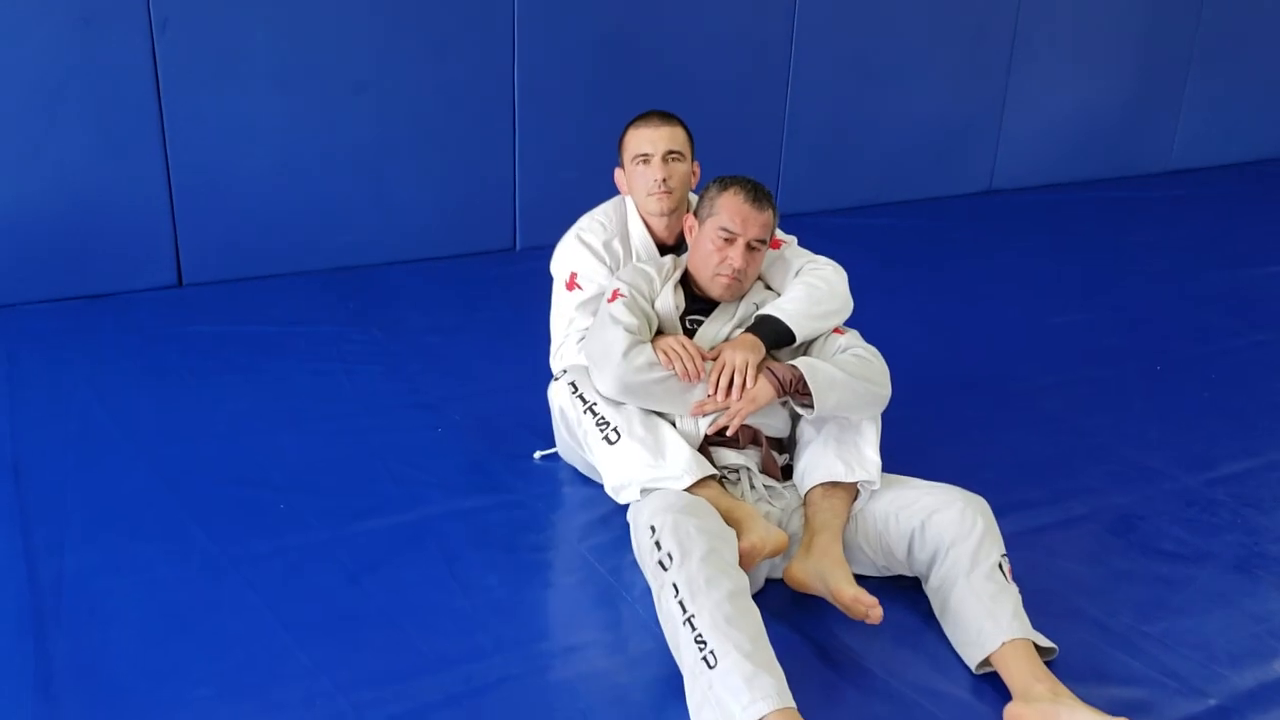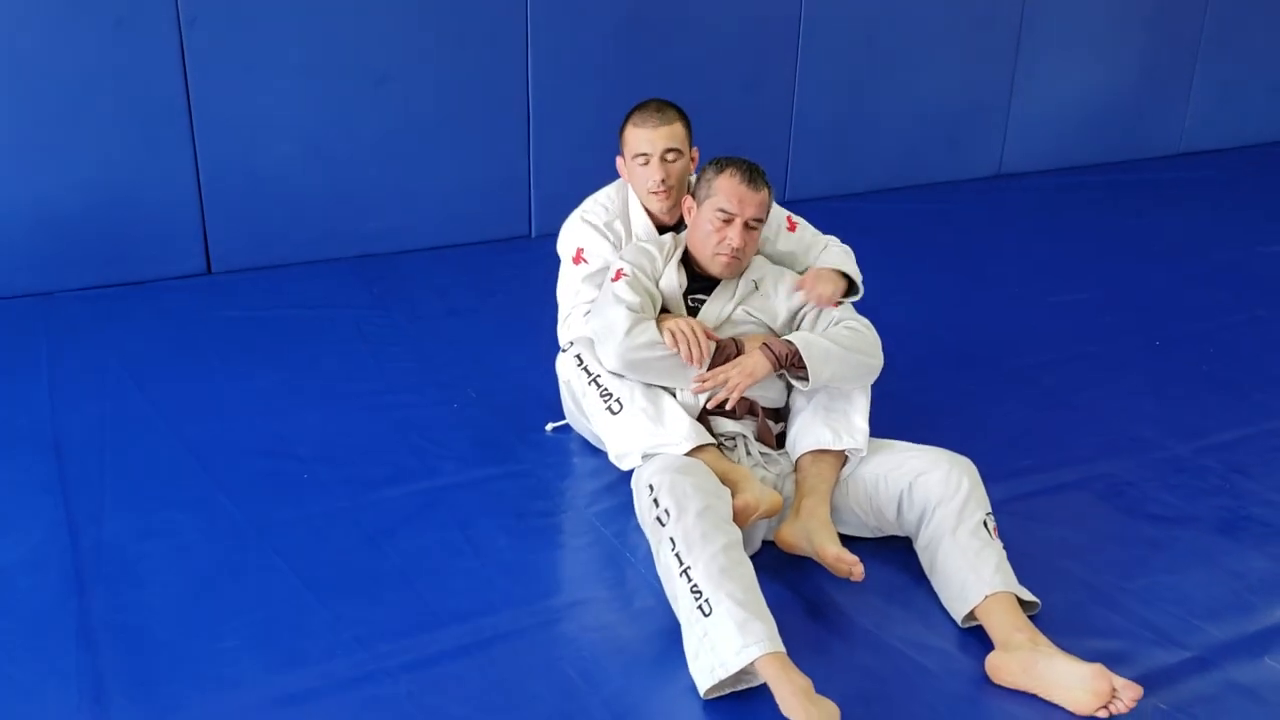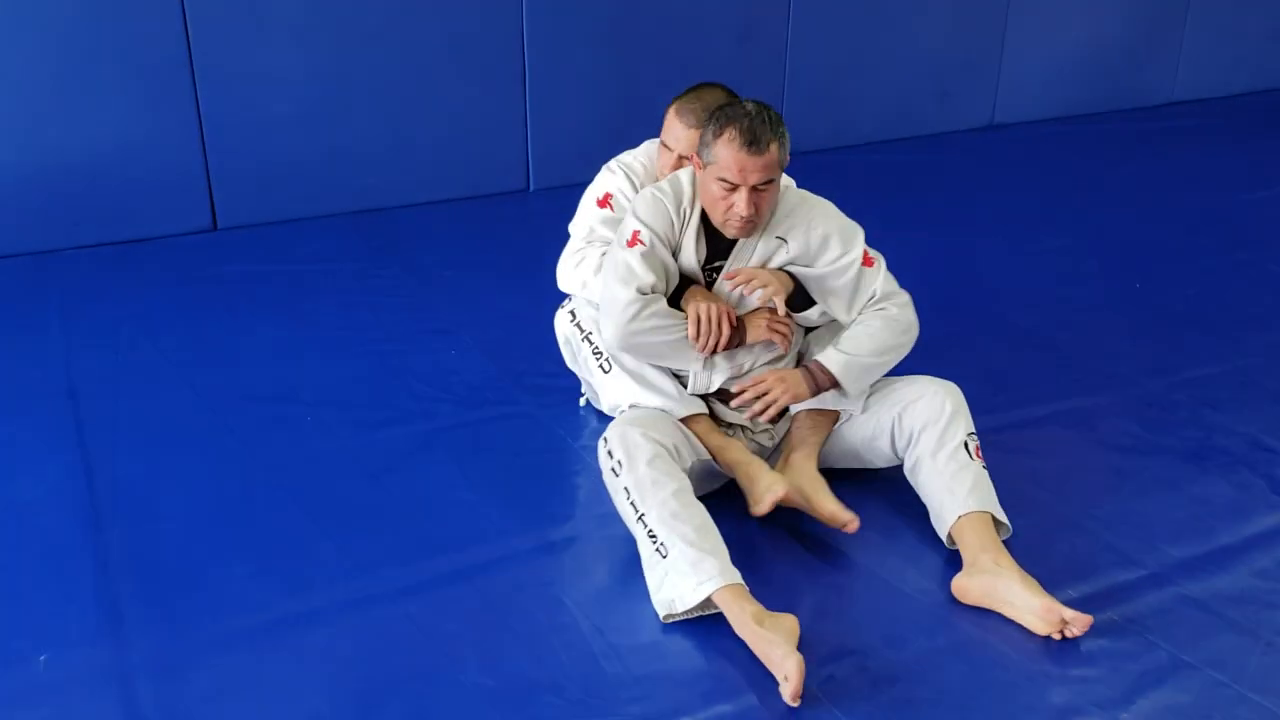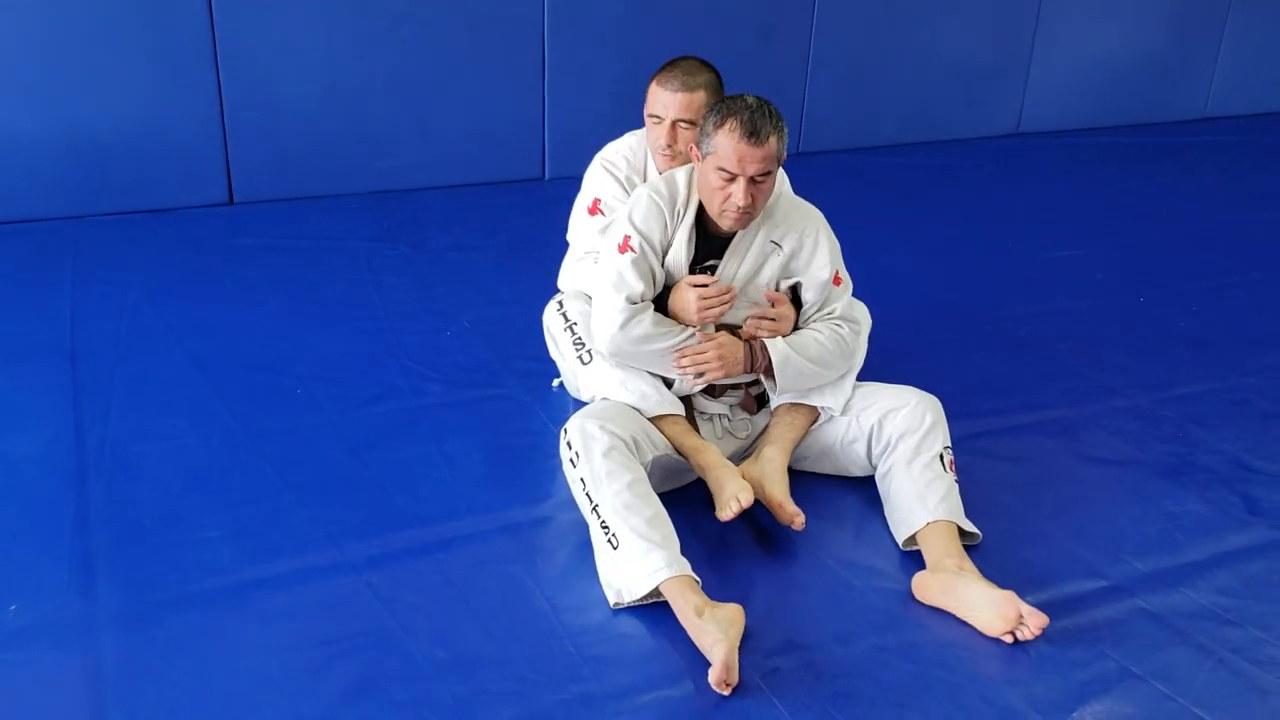
dt=1s
person 1, frame 1
left shoulder: (778, 309)
right shoulder: (641, 286)
left elbow: (871, 378)
right elbow: (615, 368)
left wrist: (780, 379)
right wrist: (729, 398)
left hip: (791, 491)
right hip: (692, 495)
left knee: (953, 512)
right knee: (672, 528)
person 1, frame 2
left shoulder: (779, 284)
right shoulder: (643, 264)
left elbow: (863, 350)
right elbow: (619, 345)
left wrist: (773, 354)
right wrist: (726, 353)
left hip: (793, 457)
right hip: (697, 464)
left knee: (943, 474)
right knee: (669, 486)
left ankle: (1019, 644)
person 1, frame 3
left shoulder: (812, 220)
right shoulder: (659, 210)
left elbow: (892, 313)
right elbow: (623, 323)
left wrist: (811, 375)
left hip: (795, 406)
left knee: (934, 401)
right knee: (628, 443)
left ankle: (988, 565)
right ankle: (748, 618)
person 1, frame 4
left shoulder: (802, 225)
right shoulder: (654, 209)
left elbow: (841, 334)
right elbow: (616, 329)
left wrist: (753, 356)
right wrist: (709, 348)
left hip: (773, 404)
right hip: (671, 407)
left knee: (913, 412)
right knee: (589, 437)
left ankle: (948, 570)
right ankle: (694, 609)
person 2, frame 1
right shoulder: (592, 241)
left elbow: (827, 281)
right elbow: (570, 348)
left wrist: (757, 336)
right wrist: (645, 346)
left hip: (719, 405)
right hip: (632, 412)
right knee: (573, 386)
right ankle: (739, 518)
person 2, frame 2
right shoulder: (594, 222)
left elbow: (828, 252)
right elbow: (578, 322)
left wrist: (834, 276)
right wrist: (652, 324)
right hip: (638, 388)
right knee: (580, 359)
left ankle: (810, 512)
right ankle: (737, 481)
person 2, frame 3
right shoulder: (628, 175)
right elbow: (578, 265)
left wrist: (788, 280)
right wrist: (681, 292)
right knee: (580, 316)
right ankle: (736, 458)
person 2, frame 4
right shoulder: (617, 165)
right elbow: (583, 269)
left wrist: (791, 305)
right wrist: (665, 302)
right knee: (567, 310)
left ankle: (772, 457)
right ankle: (706, 459)
